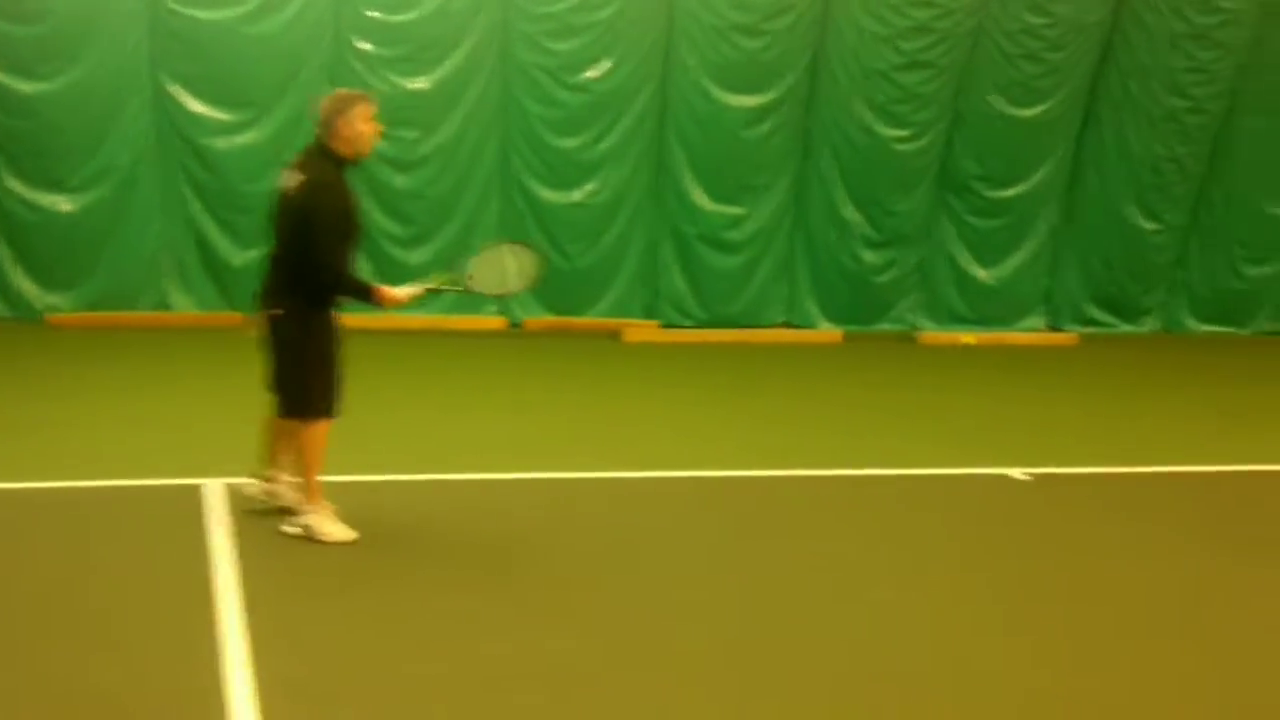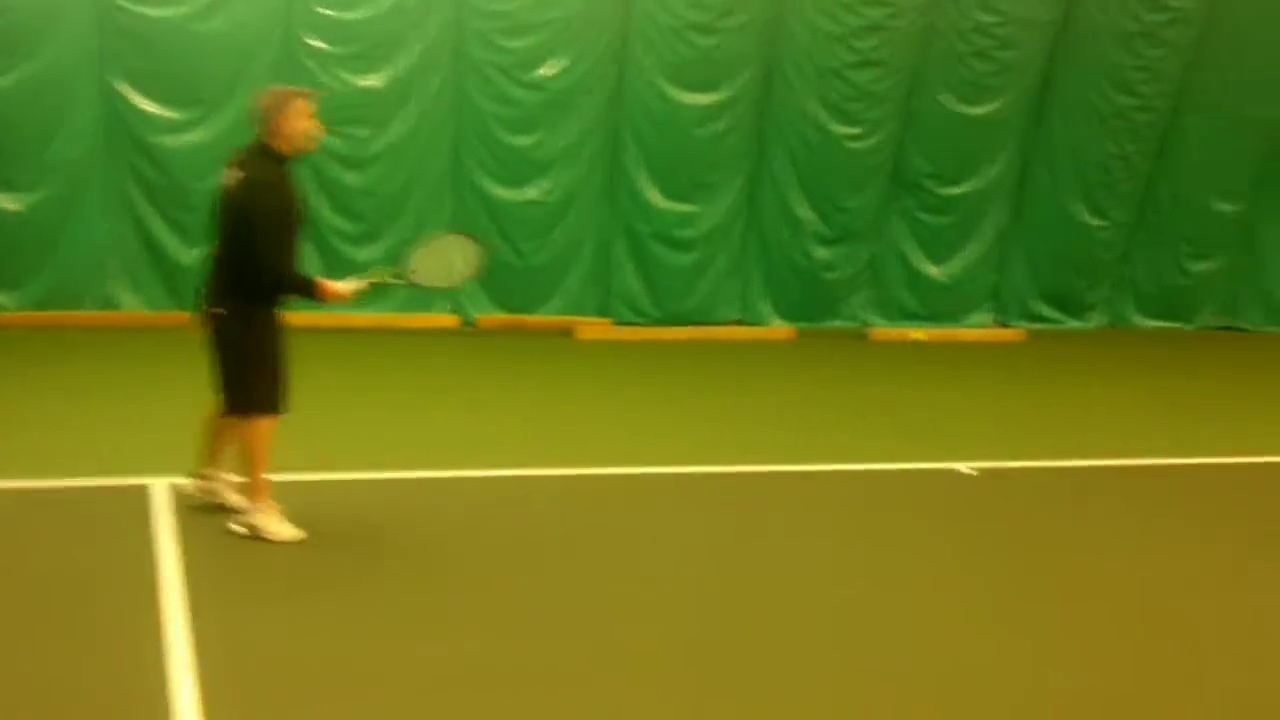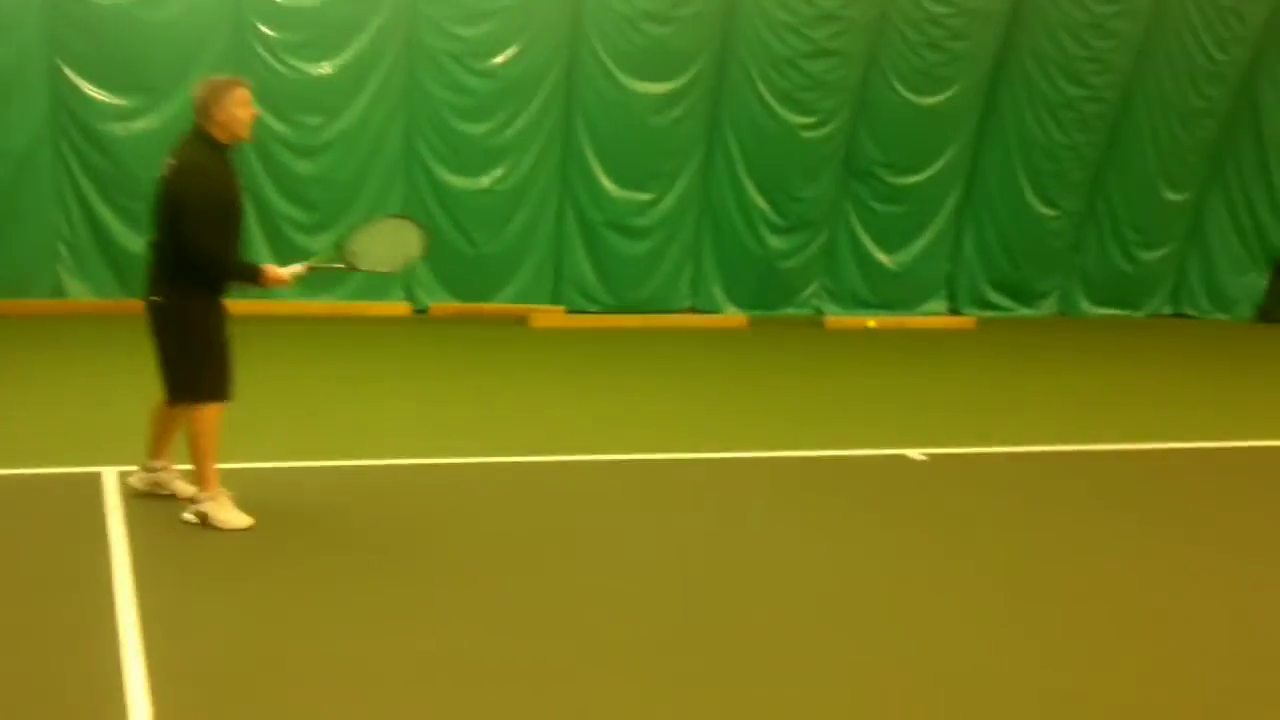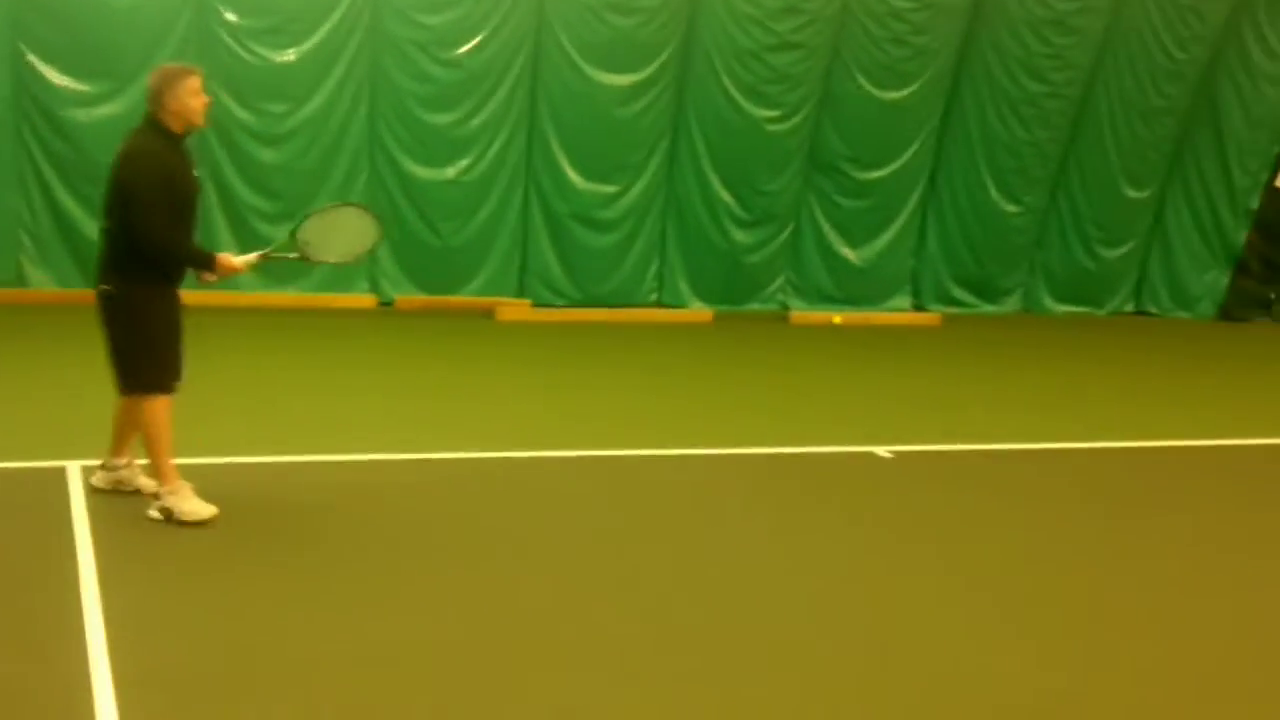
dt=0.1s
person 1, frame 1
left shoulder: (310, 165)
right shoulder: (325, 186)
right elbow: (327, 269)
right wrist: (374, 295)
left hip: (290, 298)
right hip: (303, 307)
left knee: (295, 400)
right knee: (314, 408)
left ankle: (270, 477)
right ankle: (312, 510)
person 1, frame 2
left shoulder: (257, 167)
right shoulder: (263, 181)
right elbow: (267, 264)
left wrist: (304, 285)
right wrist: (315, 289)
left hip: (238, 301)
right hip: (244, 307)
left knee: (238, 399)
right knee: (260, 407)
left ankle: (207, 475)
right ankle: (257, 510)
person 1, frame 3
left shoulder: (205, 155)
right shoulder: (198, 168)
right elbow: (202, 250)
left wrist: (245, 272)
right wrist: (257, 274)
left hip: (184, 289)
right hip: (185, 295)
left knee: (184, 388)
right knee: (206, 394)
left ankle: (154, 468)
right ankle: (209, 497)
person 1, frame 4
left shoulder: (172, 147)
right shoulder: (144, 155)
right elbow: (152, 237)
left wrist: (198, 261)
right wrist: (210, 262)
left hip: (158, 284)
right hip: (131, 287)
left knee: (144, 382)
right knee: (154, 386)
left ankle: (116, 463)
right ankle: (171, 492)
